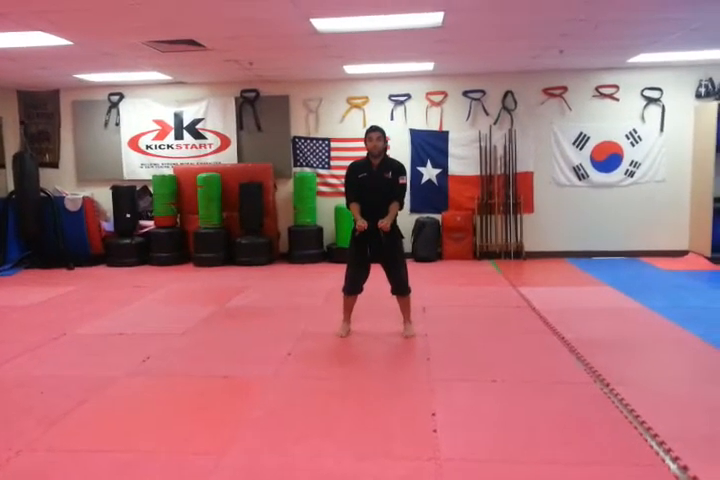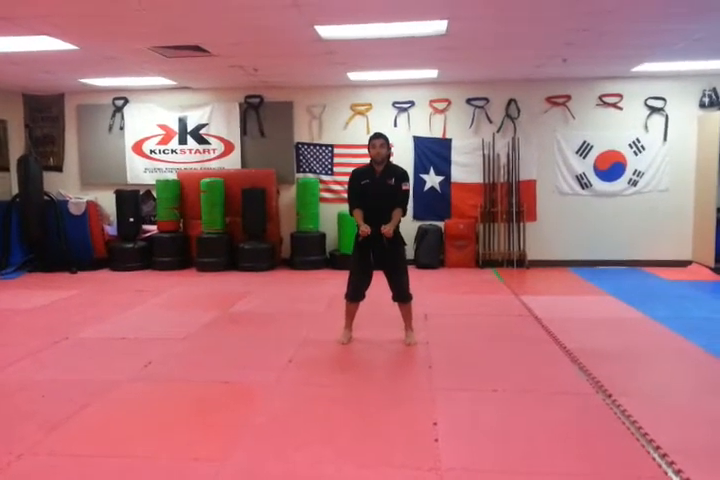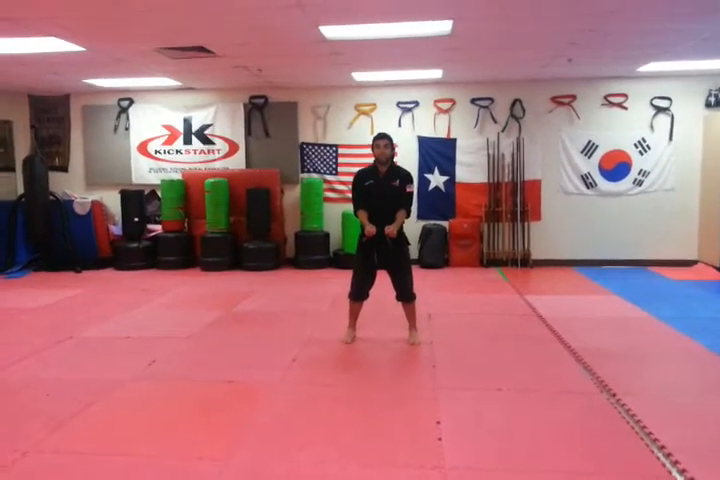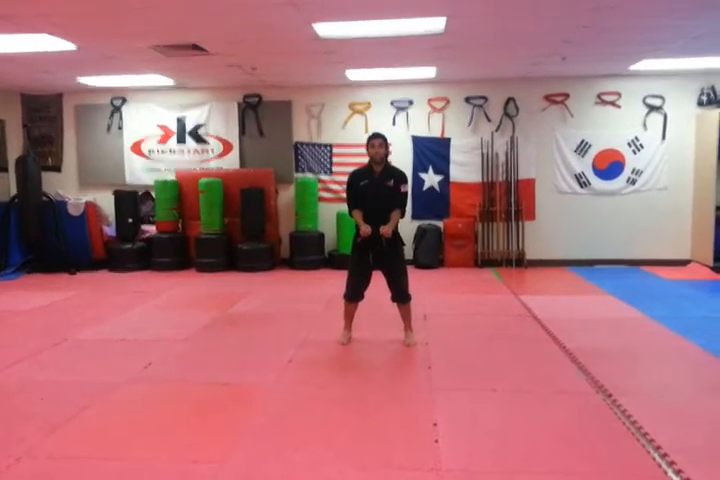
dt=0.2s
person 1, frame 1
left shoulder: (396, 168)
right shoulder: (355, 168)
left elbow: (398, 199)
right elbow: (351, 199)
left wrist: (389, 219)
right wrist: (358, 218)
left hip: (388, 230)
right hip: (363, 230)
left knee: (400, 279)
right knee: (353, 279)
left ankle: (407, 322)
right ankle: (346, 322)
person 1, frame 2
left shoulder: (400, 174)
right shoulder: (358, 175)
left elbow: (401, 205)
right elbow: (354, 205)
left wrist: (392, 224)
right wrist: (361, 224)
left hip: (391, 237)
right hip: (365, 236)
left knee: (401, 286)
right knee: (355, 286)
left ankle: (409, 330)
right ankle: (347, 329)
person 1, frame 3
left shoulder: (404, 176)
right shoulder: (362, 176)
left elbow: (405, 207)
right elbow: (359, 206)
left wrist: (396, 225)
right wrist: (366, 224)
left hip: (395, 237)
right hip: (369, 237)
left knee: (405, 286)
right knee: (359, 286)
left ankle: (413, 330)
right ankle: (351, 328)
person 1, frame 4
left shoulder: (398, 176)
right shoulder: (356, 176)
left elbow: (399, 207)
right elbow: (353, 206)
left wrist: (390, 225)
right wrist: (361, 225)
left hip: (389, 238)
right hip: (364, 237)
left knee: (400, 287)
right knee: (354, 287)
left ankle: (408, 330)
right ankle: (347, 329)
